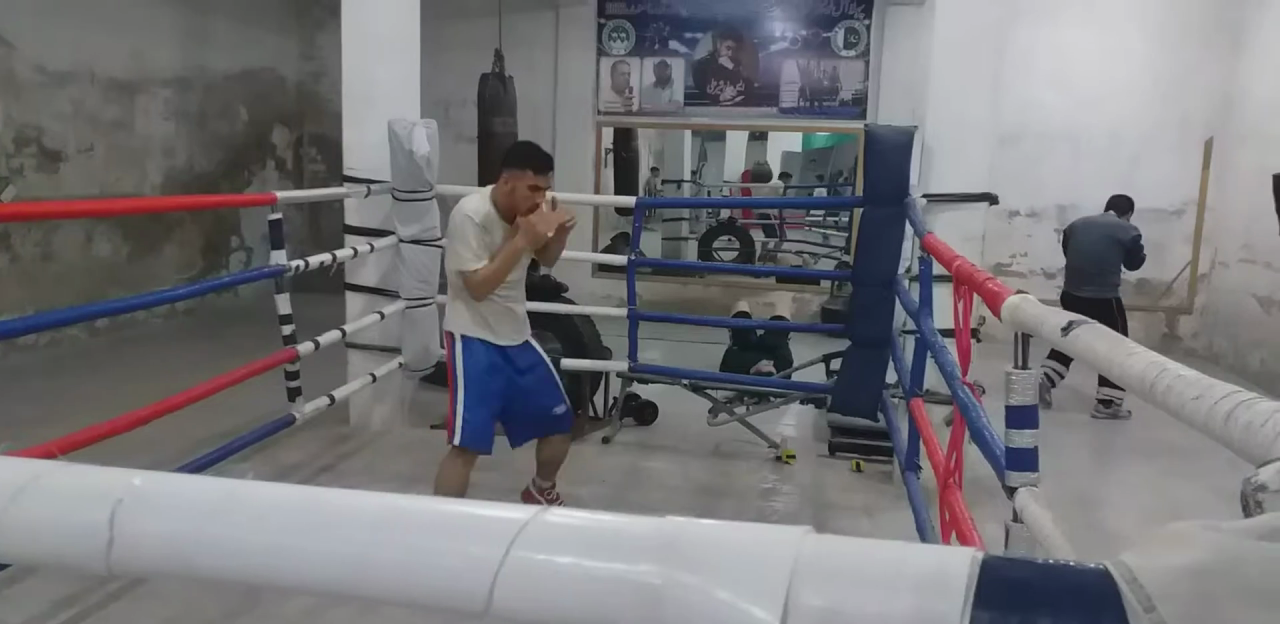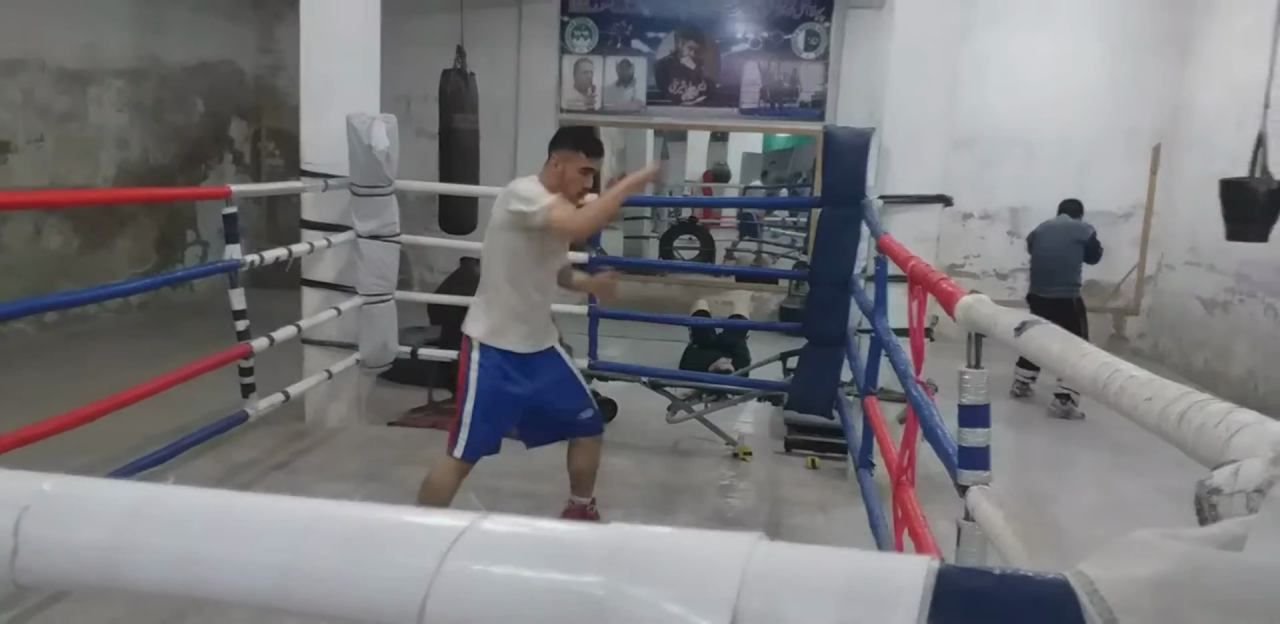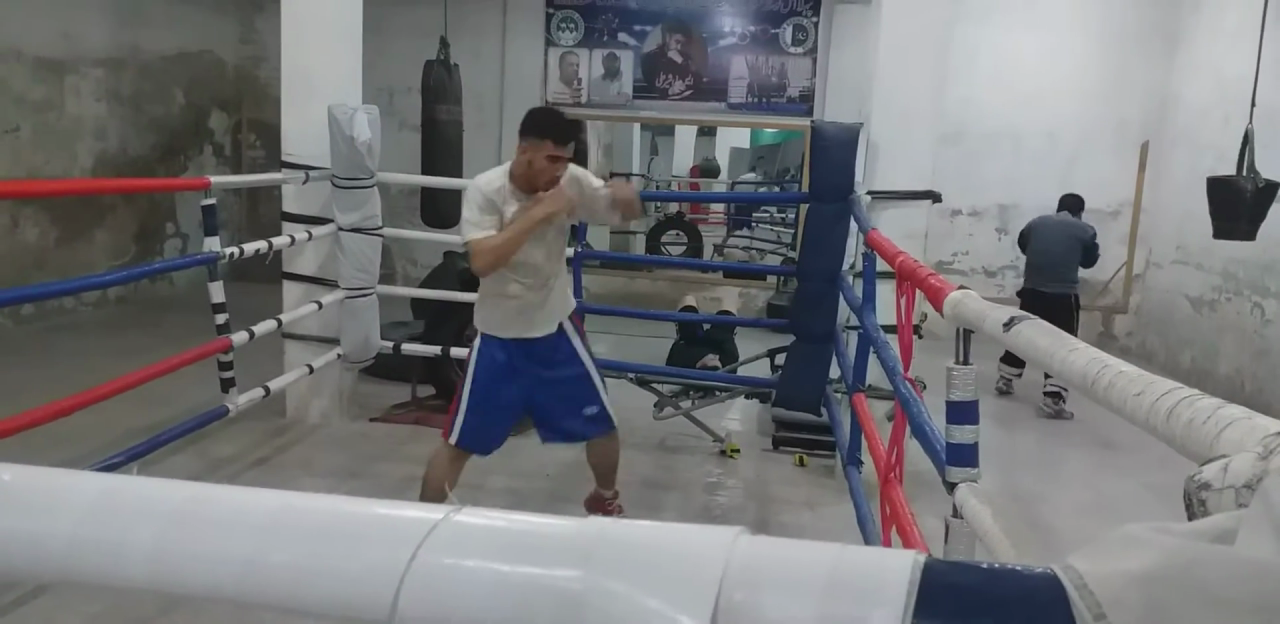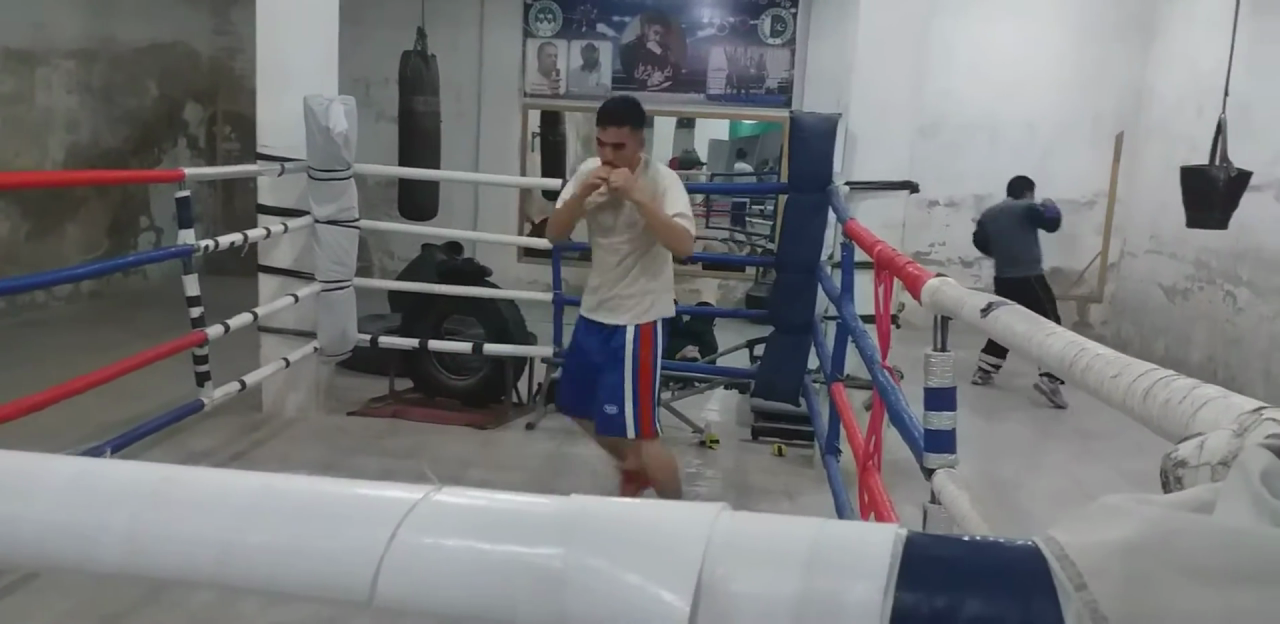
dt=0.7s
person 1, frame 1
left shoulder: (531, 210)
right shoulder: (470, 214)
left elbow: (546, 259)
right elbow: (478, 287)
left wrist: (560, 233)
right wrist: (522, 240)
left hip: (517, 339)
right hip: (472, 340)
left knee: (560, 424)
right knee: (466, 447)
left ankle: (540, 492)
person 1, frame 2
left shoulder: (562, 208)
right shoulder: (523, 194)
right elbow: (582, 226)
left wrist: (588, 283)
right wrist: (630, 183)
left hip: (539, 345)
right hip: (492, 347)
left knee: (589, 429)
right knee: (463, 456)
left ankle: (581, 510)
person 1, frame 3
left shoulder: (573, 181)
right shoulder: (484, 190)
left elbow: (628, 211)
right elbow: (481, 262)
left wrist: (624, 198)
right wrist: (535, 213)
left hip: (555, 330)
right hip: (499, 337)
left knee: (602, 428)
right knee: (458, 445)
left ankle: (605, 500)
person 1, frame 4
left shoulder: (661, 180)
right shoulder: (590, 172)
left elbow: (683, 245)
right elbow: (554, 233)
left wrist: (638, 195)
right wrist: (581, 193)
left hip: (641, 319)
right hip: (595, 313)
left knee: (641, 428)
right knee: (581, 409)
right ankle: (634, 469)
person 2, frame 1
left shoulder: (1078, 224)
right shoulder: (1127, 231)
left elbow: (1067, 250)
right elbow: (1134, 263)
left hip: (1072, 294)
right hip: (1104, 299)
left ankle: (1044, 379)
right ankle: (1107, 403)
person 2, frame 2
left shoulder: (1041, 228)
right shoulder: (1084, 230)
left elbow: (1032, 250)
right elbow: (1093, 257)
left hip: (1037, 295)
right hip: (1066, 298)
left ankle: (1021, 383)
right ankle: (1063, 401)
person 2, frame 3
left shoulder: (1037, 223)
right shoulder: (1085, 230)
left elbow: (1023, 245)
right elbow: (1089, 261)
left hip: (1032, 291)
right hip: (1063, 296)
left ankle: (1005, 380)
right ankle: (1053, 399)
person 2, frame 4
left shoulder: (988, 215)
right shoulder: (1025, 208)
left elbow: (980, 243)
right elbow: (1052, 223)
right wrist: (1051, 208)
left hip: (1003, 280)
right hip: (1029, 279)
left ankle: (984, 371)
right ankle: (1049, 380)
